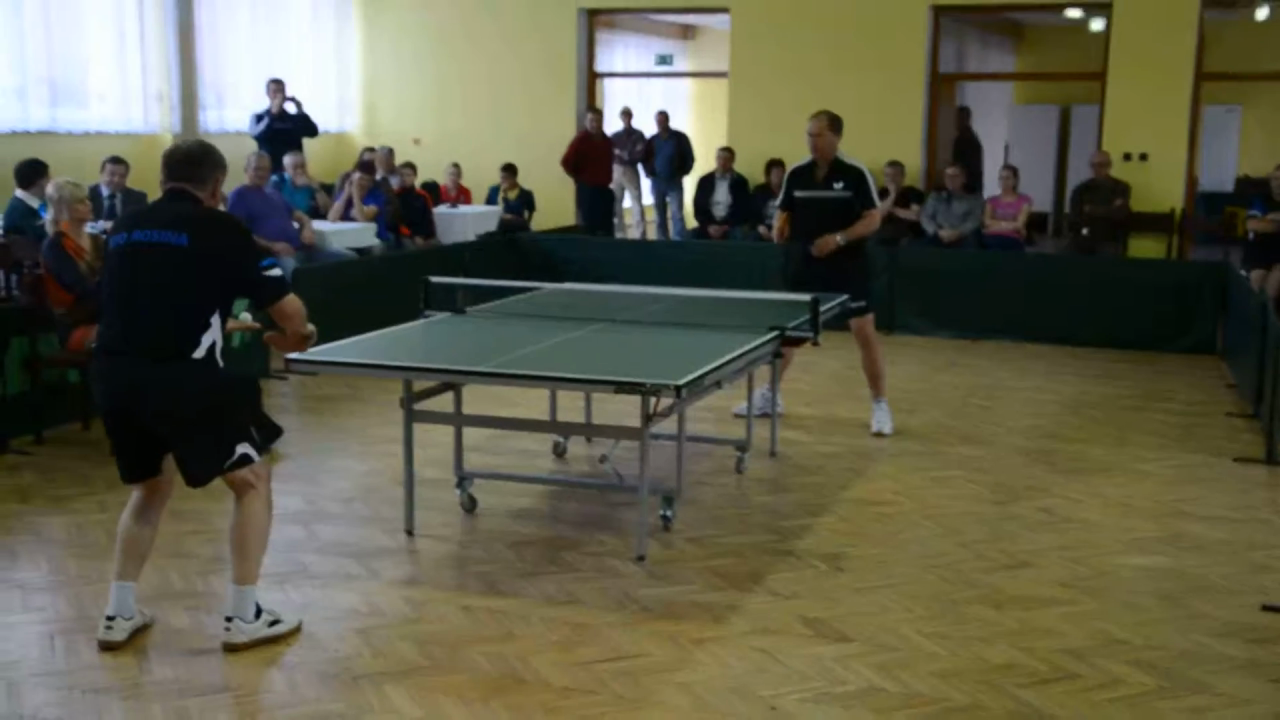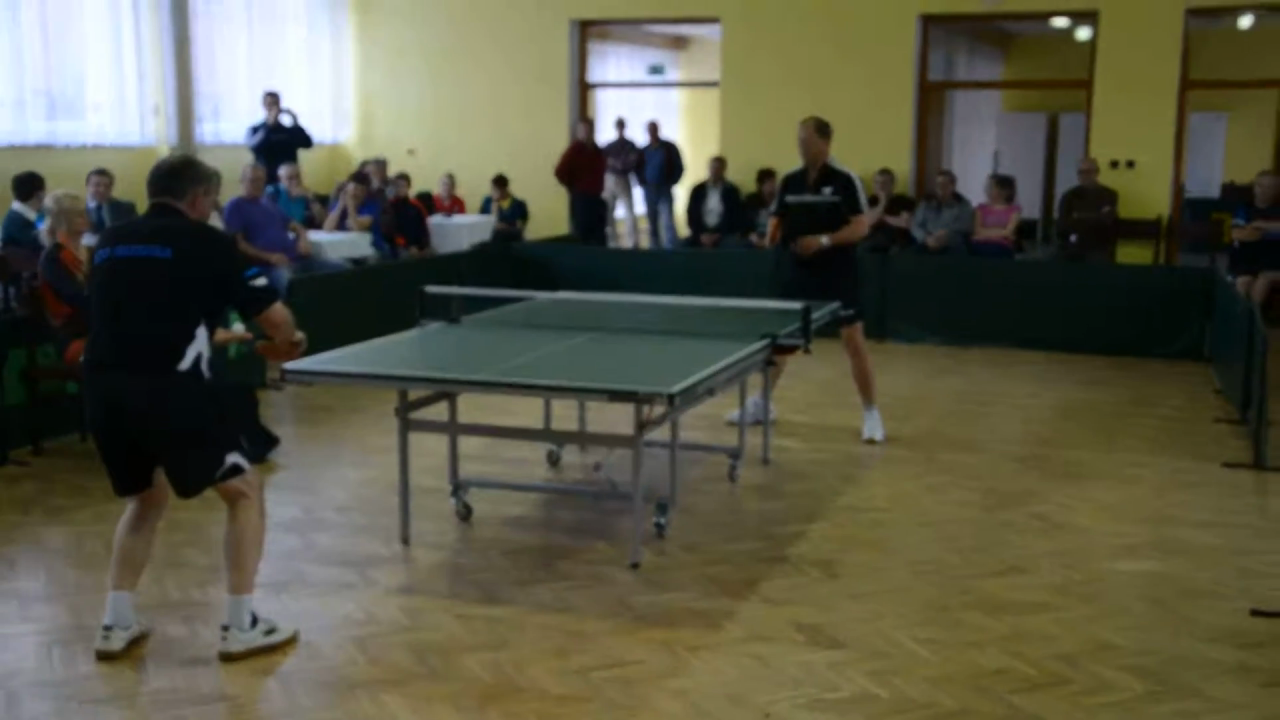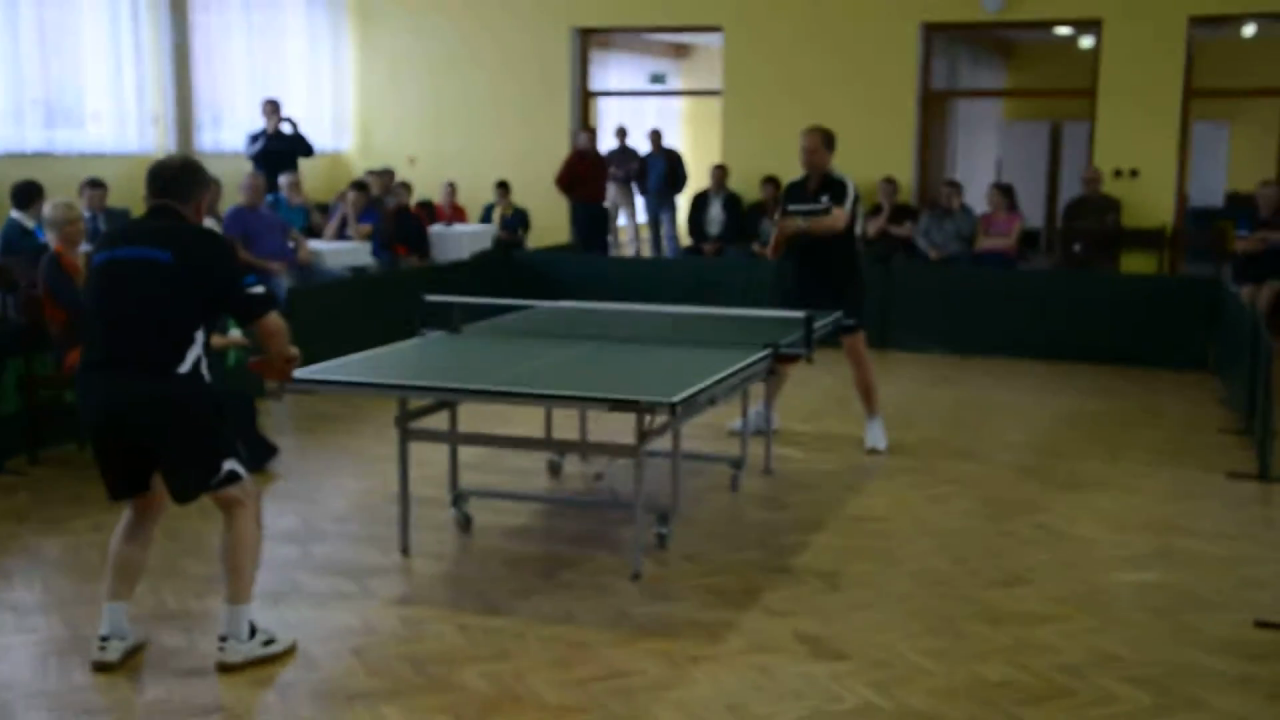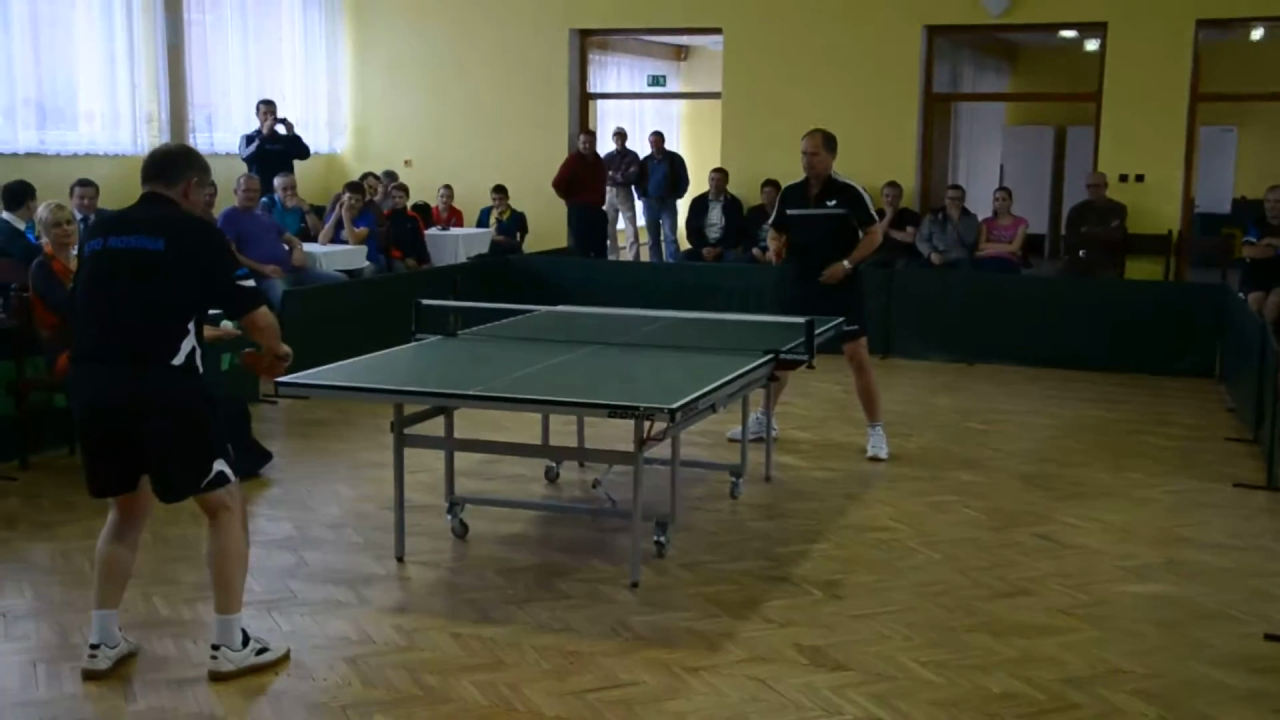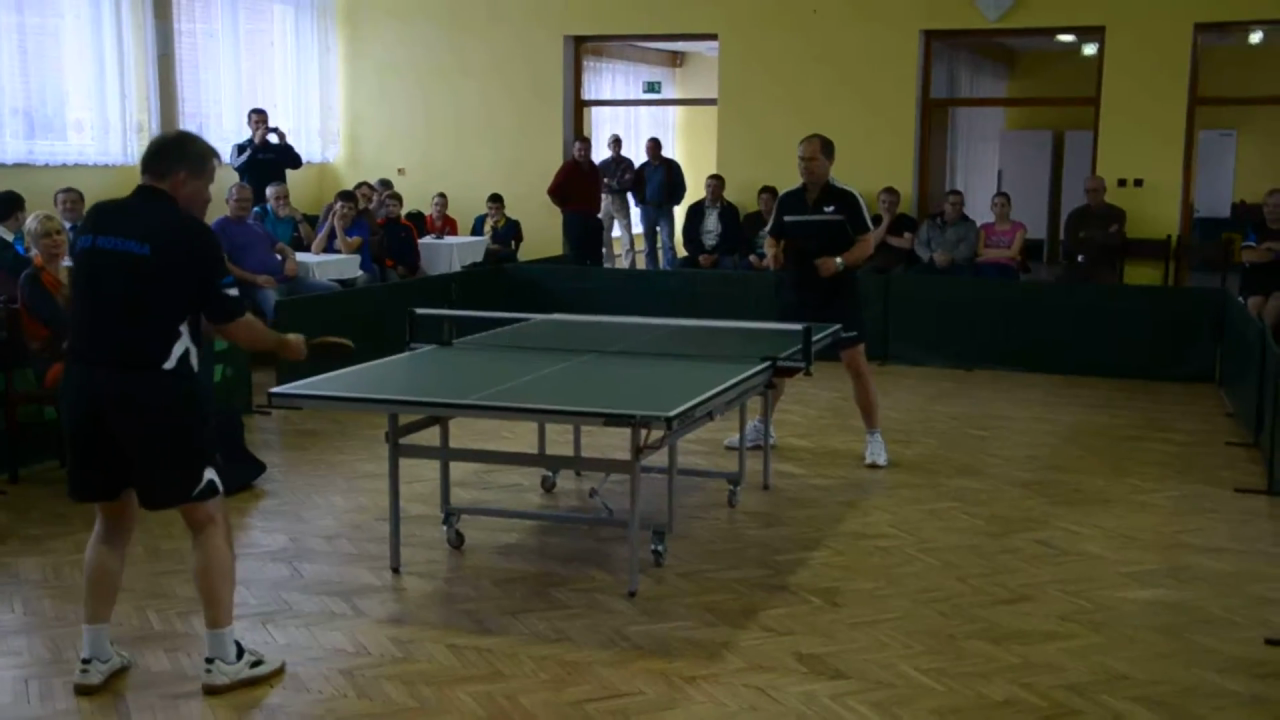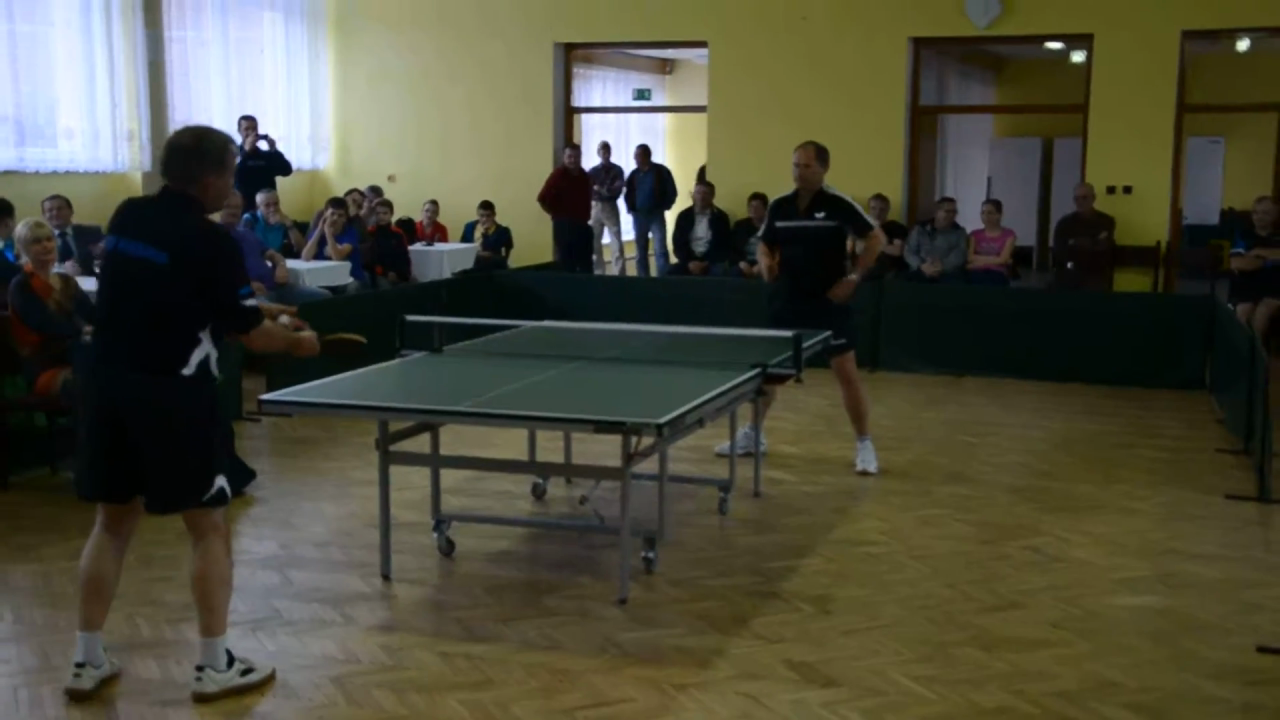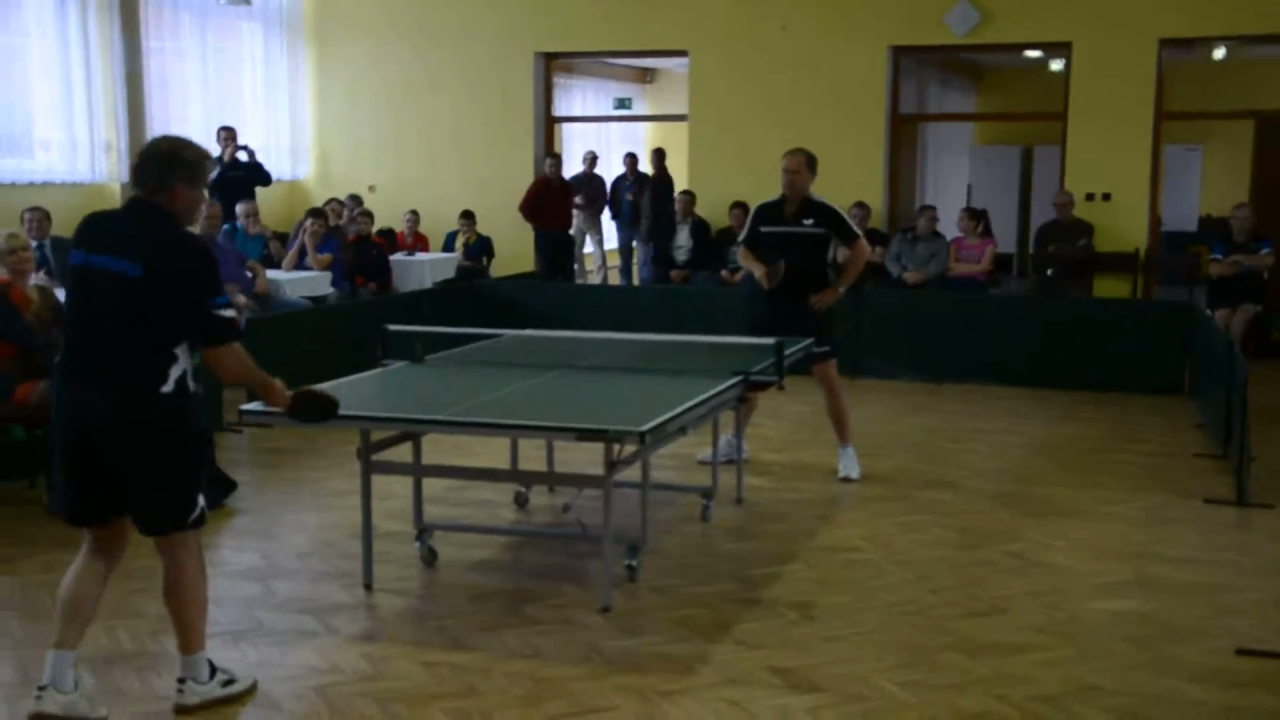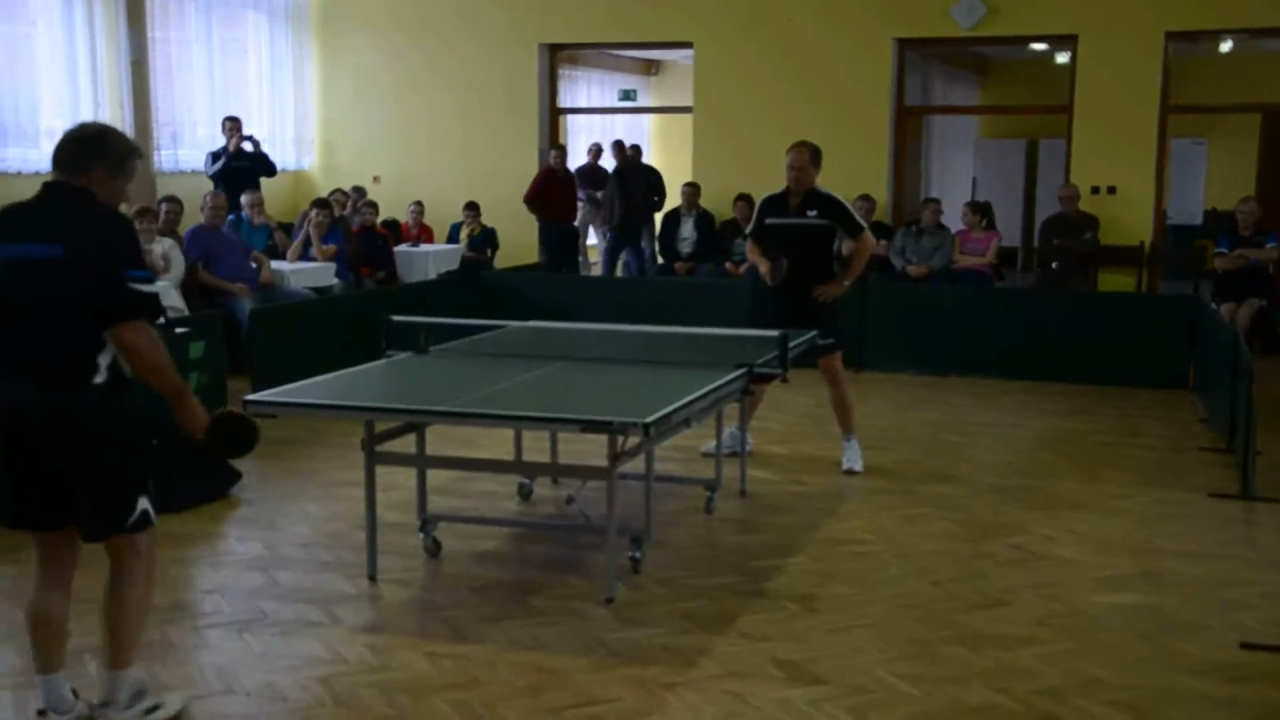
dt=0.5s
person 1, frame 1
left shoulder: (124, 228)
right shoulder: (220, 229)
right elbow: (289, 309)
right wrist: (297, 335)
left hip: (114, 377)
right hip: (182, 379)
left knee: (152, 486)
right knee: (253, 481)
left ankle: (119, 614)
right ankle: (243, 617)
person 1, frame 2
left shoulder: (110, 243)
right shoulder: (204, 242)
right elbow: (276, 318)
right wrist: (289, 341)
left hip: (103, 392)
right hip: (169, 391)
left knee: (147, 498)
right knee: (245, 491)
left ankle: (115, 625)
right ankle: (240, 627)
person 1, frame 3
left shoulder: (109, 246)
right shoulder: (205, 245)
right elbow: (270, 325)
right wrist: (282, 357)
left hip: (101, 393)
right hip: (168, 393)
left knee: (143, 504)
right knee: (242, 499)
left ankle: (112, 635)
right ankle: (238, 636)
person 1, frame 4
left shoulder: (100, 232)
right shoulder: (196, 233)
right elbow: (256, 319)
right wrist: (278, 352)
left hip: (92, 385)
right hip: (161, 387)
left knee: (127, 508)
right knee: (226, 505)
left ankle: (103, 643)
right ankle: (230, 646)
person 1, frame 5
left shoulder: (95, 221)
right shoulder: (188, 233)
right elbow: (233, 324)
left wrist: (186, 322)
right wrist: (285, 345)
left hip: (85, 385)
right hip: (154, 390)
left knee: (113, 519)
right knee: (208, 518)
left ankle: (94, 657)
right ankle: (223, 658)
person 1, frame 6
left shoulder: (126, 217)
right shoulder: (210, 241)
right elbow: (250, 336)
left wrist: (260, 309)
right wrist: (297, 342)
left hip: (107, 385)
right hip: (172, 395)
left knee: (113, 522)
right knee: (209, 526)
left ankle: (86, 662)
right ankle: (214, 666)
person 1, frame 7
left shoulder: (89, 232)
right shoulder: (185, 251)
right elbow: (221, 354)
left wrist: (207, 307)
right wrist: (268, 388)
left hip: (81, 405)
right hip: (149, 412)
left knee: (100, 545)
right knee: (180, 544)
person 1, frame 8
right shoulder: (106, 229)
right elbow: (133, 335)
right wrist: (184, 402)
right hip: (86, 409)
left knee: (52, 558)
right knee: (131, 547)
person 2, frame 1
left shoulder: (856, 174)
right shoulder: (796, 174)
left elbow: (873, 220)
right elbow: (784, 212)
left wrist: (839, 238)
right wrist: (780, 229)
left hip: (848, 267)
right hip: (804, 266)
left knee: (865, 334)
left ankle: (880, 406)
right ankle: (770, 394)
person 2, frame 2
left shoulder: (845, 181)
right shoulder: (789, 182)
left elbow: (861, 228)
right elbow: (778, 219)
left wrist: (825, 240)
right wrist: (773, 234)
left hip: (837, 275)
right hip: (797, 274)
left knee: (854, 342)
left ankle: (871, 414)
right ankle: (762, 402)
person 2, frame 3
left shoulder: (843, 187)
right shoulder: (792, 189)
left elbow: (837, 223)
right elbow: (784, 230)
left wrist: (800, 224)
right wrist: (776, 243)
left hip: (839, 283)
right hip: (799, 282)
left knee: (855, 351)
left ankle: (874, 423)
right ankle: (765, 413)
person 2, frame 4
left shoulder: (850, 193)
right shoulder: (789, 193)
left elbow: (874, 235)
right elbow: (774, 231)
left wrist: (847, 264)
right wrist: (775, 247)
left hip: (841, 290)
right hip: (798, 289)
left knee: (858, 358)
left ankle: (876, 431)
right ankle: (764, 419)
person 2, frame 5
left shoulder: (847, 199)
right shoulder: (786, 200)
left elbow: (866, 244)
right elbow: (772, 239)
left wrist: (839, 262)
right wrist: (773, 254)
left hip: (838, 296)
right hip: (795, 295)
left knee: (856, 365)
left ankle: (874, 438)
right ankle: (762, 427)
person 2, frame 6
left shoulder: (839, 205)
right shoulder: (779, 206)
left elbow: (875, 240)
right elbow: (764, 245)
left wrist: (851, 278)
right wrist: (765, 263)
left hip: (829, 302)
right hip: (786, 302)
left knee: (846, 372)
left ankle: (864, 445)
right ankle: (752, 433)
person 2, frame 7
left shoulder: (826, 213)
right shoulder: (763, 212)
left elbow: (860, 249)
right elbow: (744, 251)
left wrist: (838, 289)
right wrist: (757, 269)
left hip: (811, 309)
right hip: (769, 308)
left knee: (828, 380)
left ankle: (846, 452)
right ankle: (735, 441)
person 2, frame 8
left shoulder: (831, 205)
right shoulder: (768, 205)
left elbow: (865, 242)
right elbow: (752, 244)
left wrist: (843, 283)
right wrist: (762, 264)
left hip: (817, 301)
right hip: (776, 300)
left knee: (832, 371)
left ankle: (850, 444)
right ankle: (739, 434)
